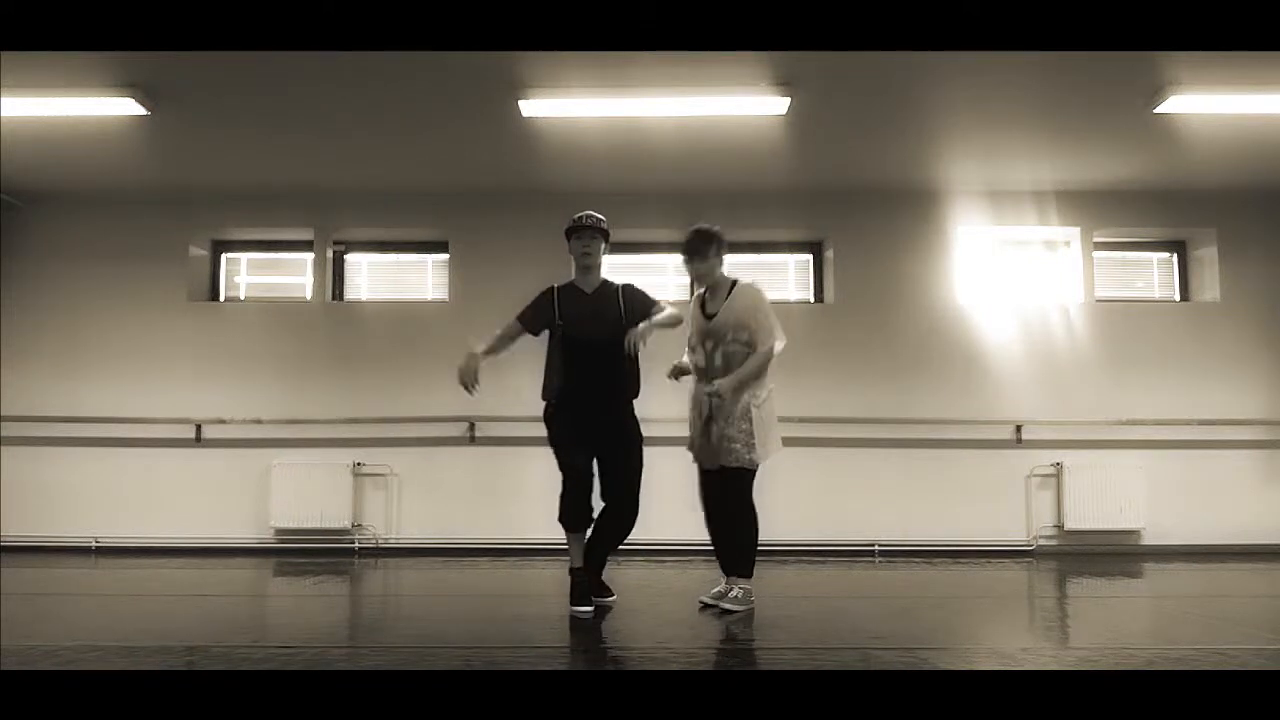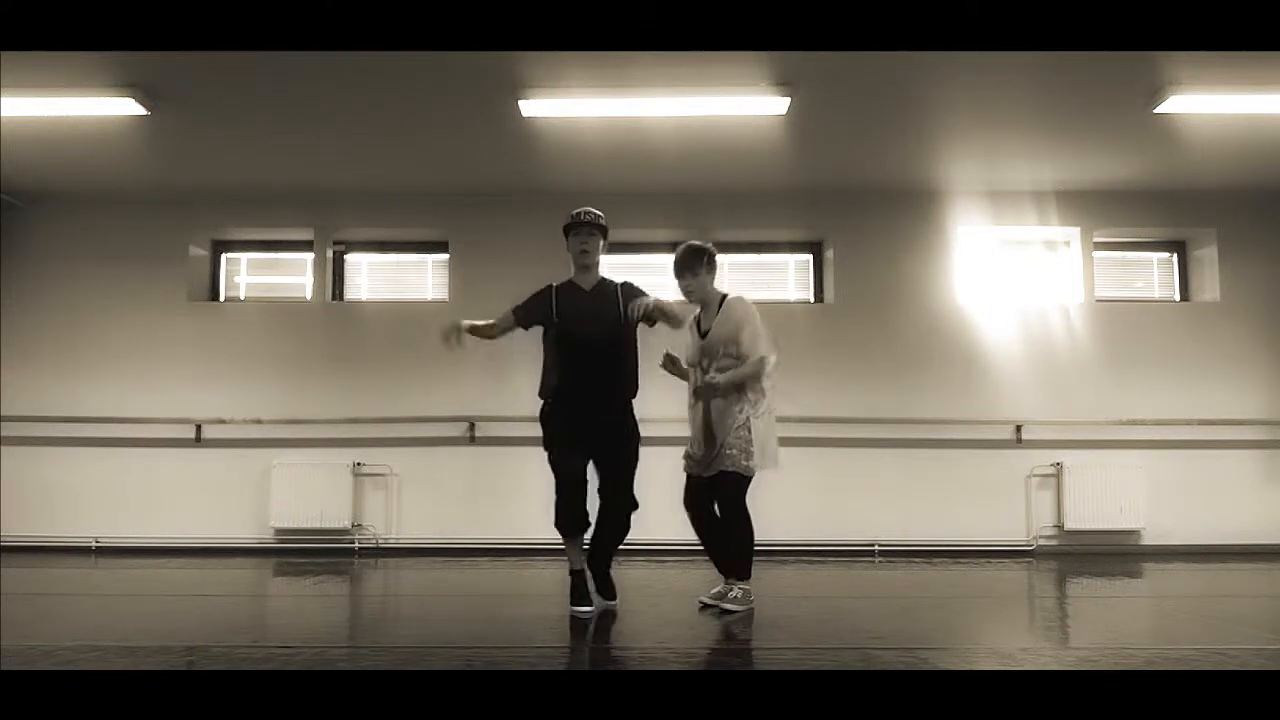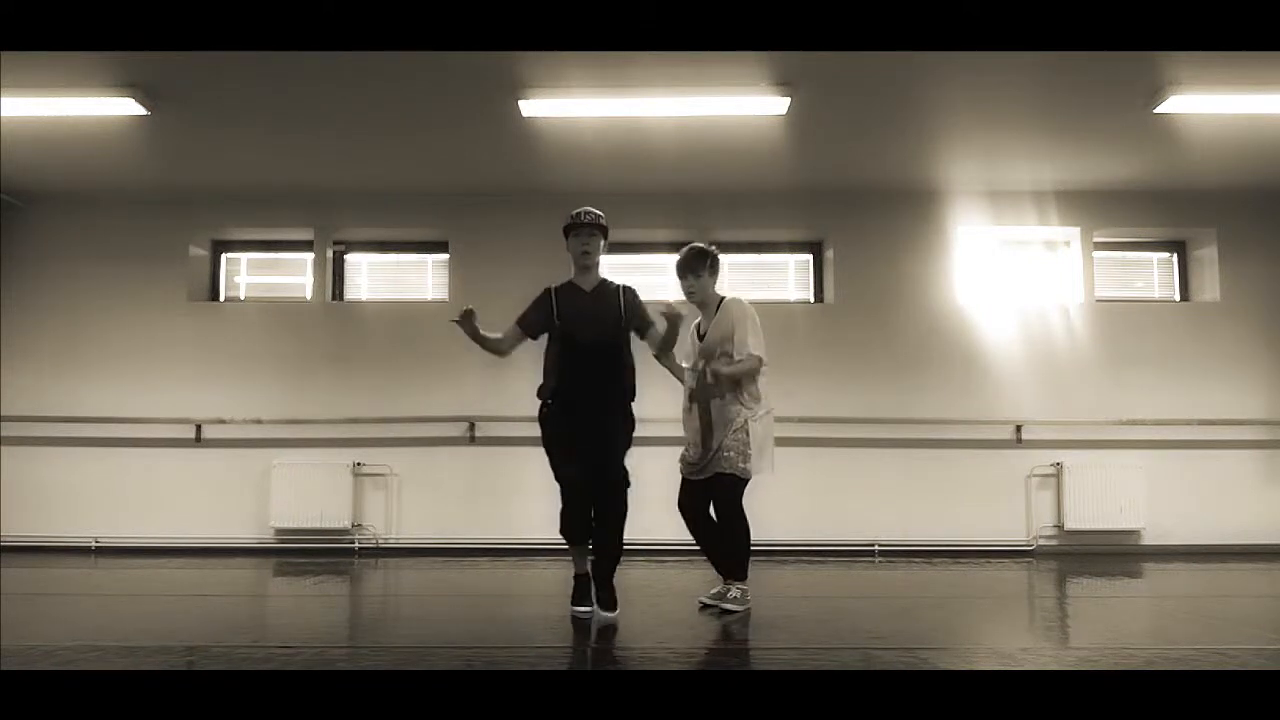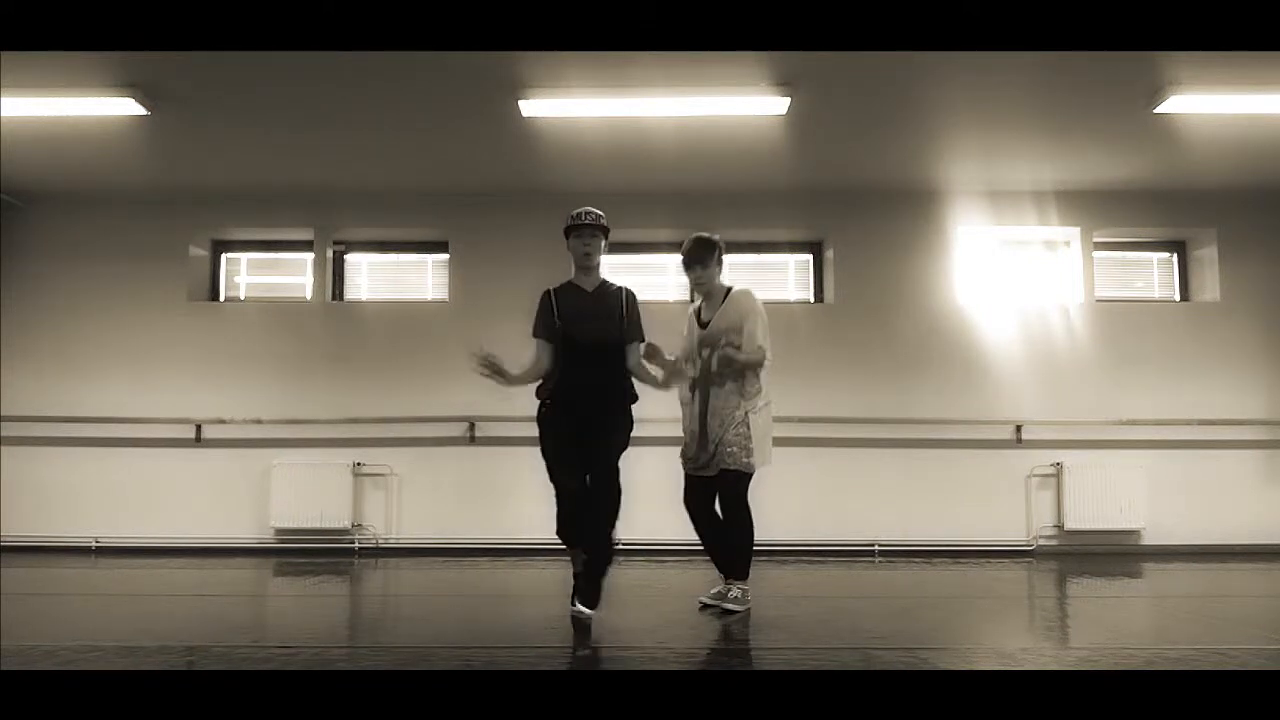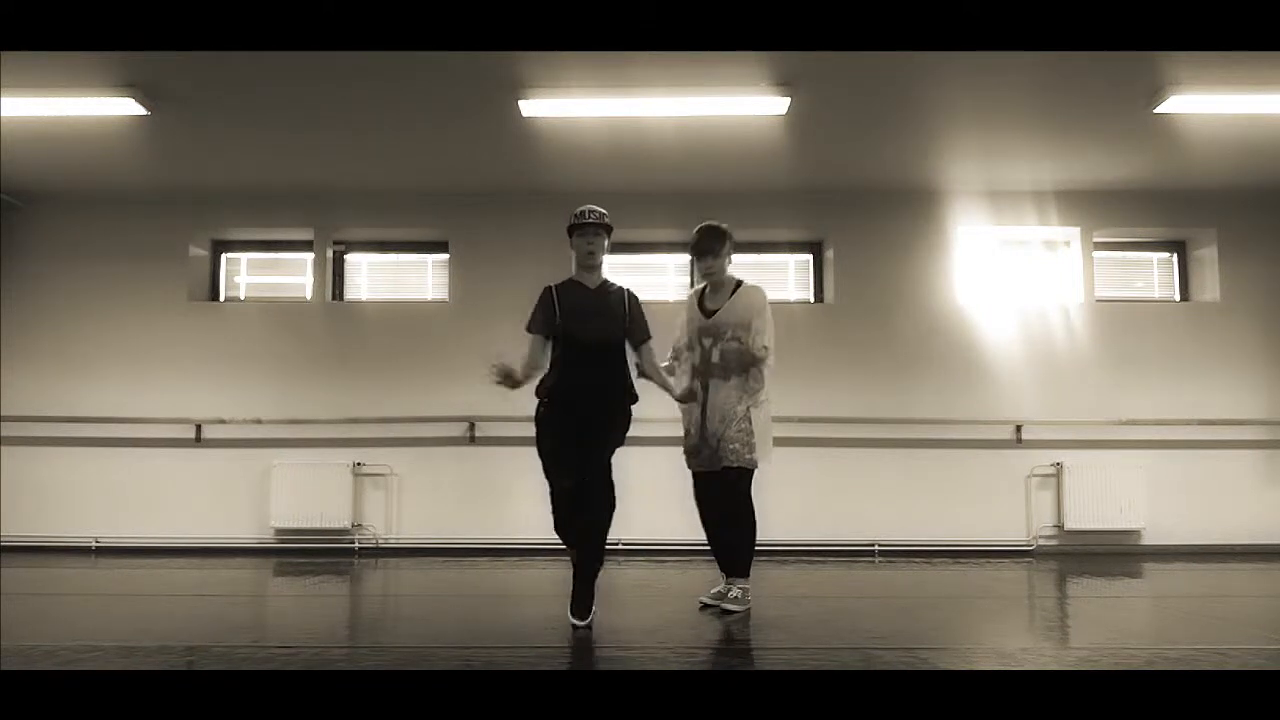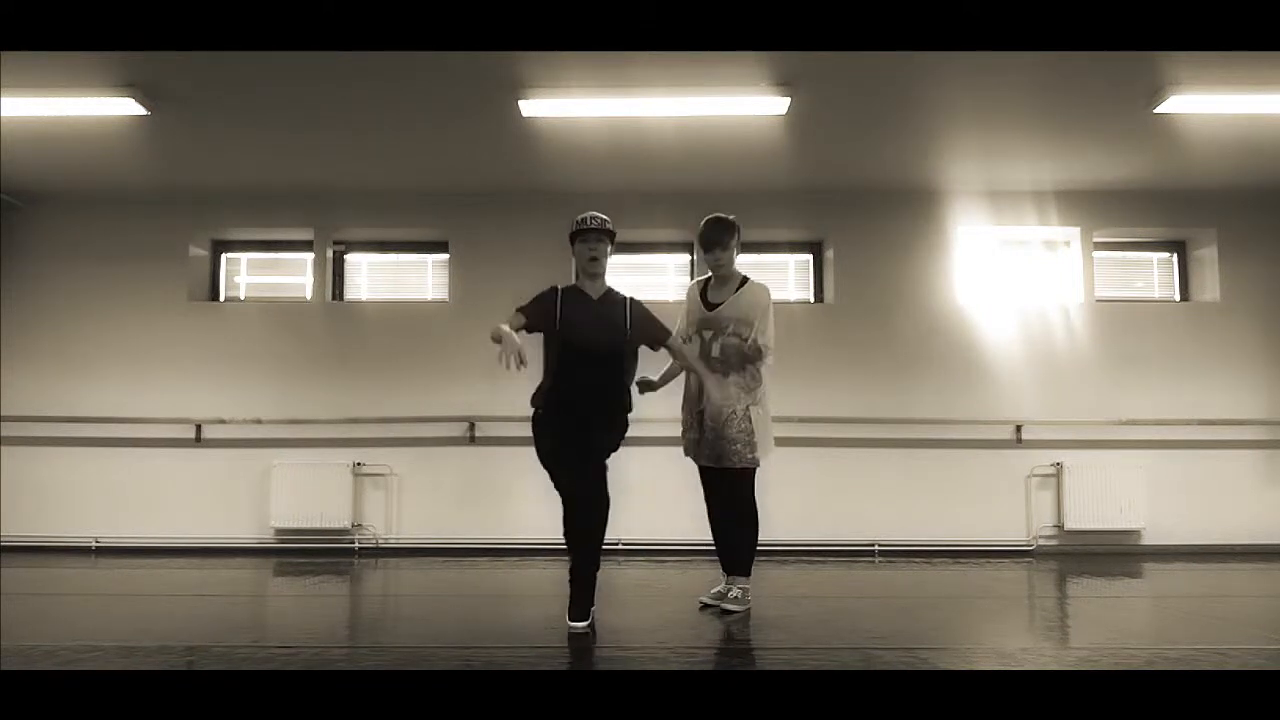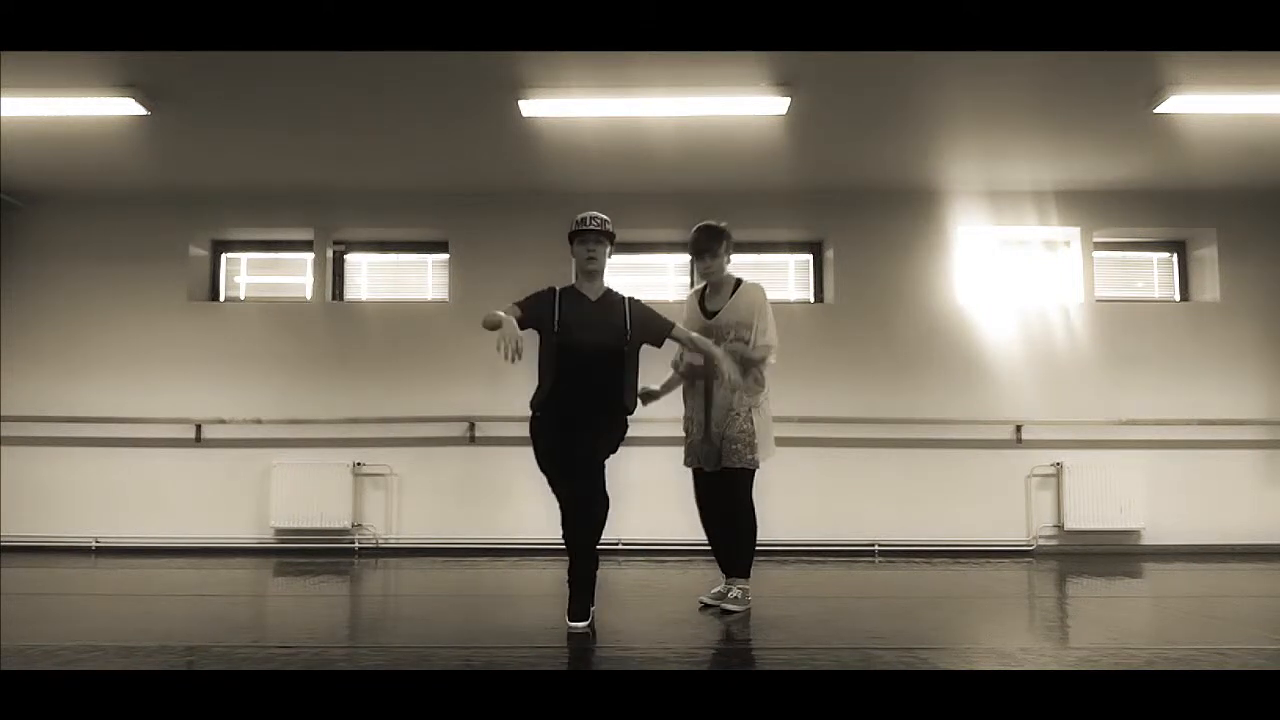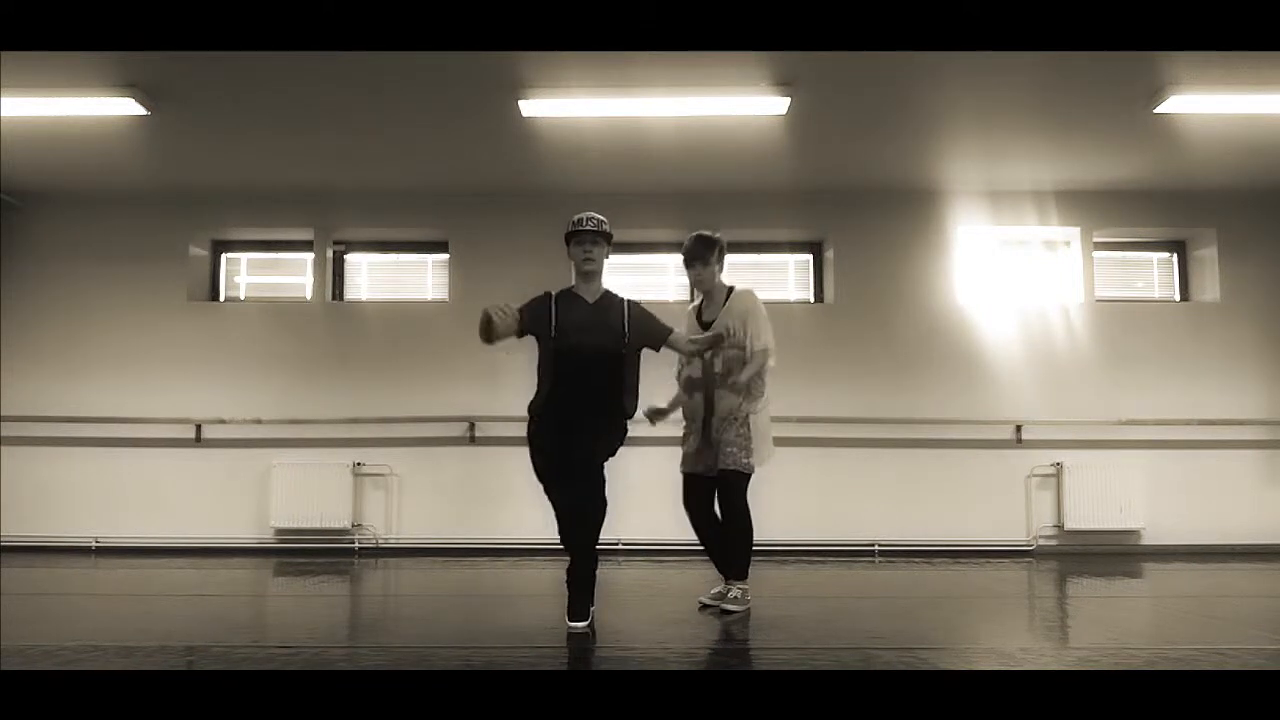
dt=0.2s
person 1, frame 1
left shoulder: (626, 296)
right shoulder: (554, 299)
left elbow: (675, 315)
right elbow: (508, 334)
left wrist: (648, 323)
right wrist: (476, 355)
left hip: (616, 412)
right hip: (568, 411)
left knee: (624, 500)
right knee: (576, 481)
left ankle: (593, 566)
right ankle: (578, 576)
person 1, frame 2
left shoulder: (625, 294)
right shoulder: (551, 297)
left elbow: (676, 319)
right elbow: (496, 327)
left wrist: (655, 307)
right wrist: (465, 325)
left hip: (614, 411)
right hip: (564, 411)
left knee: (619, 494)
right knee: (571, 486)
left ankle: (599, 564)
right ankle: (578, 575)
person 1, frame 3
left shoulder: (624, 297)
right shoulder: (552, 298)
left elbow: (654, 349)
right elbow: (505, 345)
left wrist: (672, 327)
right wrist: (473, 332)
left hip: (611, 411)
right hip: (562, 411)
left knee: (611, 483)
right knee: (576, 490)
left ankle: (604, 576)
right ankle: (582, 575)
person 1, frame 4
left shoulder: (623, 299)
right shoulder: (553, 299)
left elbow: (632, 360)
right elbow: (543, 364)
left wrist: (659, 380)
right wrist: (509, 376)
left hip: (611, 409)
right hip: (561, 412)
left knee: (605, 480)
right knee: (572, 494)
left ankle: (591, 581)
right ankle: (585, 574)
person 1, frame 5
left shoulder: (625, 300)
right shoulder: (554, 296)
left elbow: (647, 358)
right elbow: (537, 353)
left wrist: (675, 391)
right wrist: (521, 378)
left hip: (608, 410)
right hip: (559, 410)
left knee: (594, 483)
right knee: (569, 494)
left ankle: (583, 586)
right ankle: (583, 585)
person 1, frame 6
left shoulder: (628, 310)
right shoulder: (554, 301)
left elbow: (677, 347)
right elbow: (508, 322)
right wrist: (508, 333)
left hip: (605, 419)
right hip: (556, 417)
left knee: (586, 495)
right knee: (583, 496)
left ankle: (580, 593)
right ankle: (582, 589)
person 1, frame 7
left shoulder: (630, 310)
right shoulder: (550, 301)
left elbow: (685, 337)
right elbow: (488, 319)
left wrist: (721, 356)
right wrist: (504, 319)
left hip: (604, 420)
right hip: (554, 420)
left knee: (584, 497)
right knee: (579, 498)
left ankle: (581, 594)
right ankle: (582, 592)
person 1, frame 8
left shoulder: (628, 311)
right shoulder: (547, 305)
left elbow: (686, 344)
right elbow: (493, 336)
left wrist: (719, 333)
right wrist: (492, 318)
left hip: (603, 424)
right hip: (552, 424)
left knee: (584, 492)
right knee: (573, 504)
left ankle: (579, 593)
right ankle: (582, 590)
person 2, frame 1
left shoulder: (749, 295)
right shoulder: (698, 304)
left elbow: (767, 350)
left wrist: (726, 382)
right wrist: (686, 366)
left hip: (746, 410)
right hip: (710, 413)
left knee: (737, 496)
right knee: (712, 495)
left ankle: (742, 583)
right ankle: (730, 579)
person 2, frame 2
left shoulder: (739, 308)
right shoulder: (694, 323)
left elbow: (760, 363)
left wrist: (724, 378)
right wrist: (676, 368)
left hip: (744, 421)
right hip: (708, 427)
left knee: (730, 499)
right knee: (696, 502)
left ankle: (743, 585)
right ankle: (729, 578)
person 2, frame 3
left shoulder: (737, 309)
right shoulder: (695, 328)
left elbow: (754, 361)
left wrist: (728, 369)
right wrist: (671, 364)
left hip: (741, 422)
right hip: (704, 429)
left knee: (727, 500)
right knee: (690, 504)
left ankle: (740, 585)
right ankle: (727, 579)
person 2, frame 4
left shoulder: (744, 300)
right shoulder: (693, 315)
left elbow: (760, 354)
right elbow: (686, 369)
left wrist: (742, 359)
right wrist: (660, 361)
left hip: (740, 416)
right hip: (702, 420)
left knee: (732, 498)
right knee: (696, 501)
left ankle: (741, 585)
right ankle: (728, 578)
person 2, frame 5
left shoulder: (753, 297)
right shoulder: (693, 302)
left elbow: (763, 354)
right elbow: (684, 355)
left wrist: (754, 355)
left hip: (740, 411)
right hip: (701, 413)
left knee: (737, 496)
right knee: (708, 499)
left ankle: (742, 583)
right ankle: (729, 578)
person 2, frame 6
left shoulder: (757, 294)
right shoulder: (695, 291)
left elbow: (764, 352)
left wrist: (752, 351)
right wrist: (659, 382)
left hip: (740, 407)
right hip: (701, 408)
left knee: (739, 495)
right knee: (715, 496)
left ankle: (742, 583)
right ankle: (729, 578)
person 2, frame 7
left shoulder: (752, 294)
right shoulder: (693, 301)
left elbow: (766, 350)
left wrist: (747, 357)
right wrist: (661, 391)
left hip: (742, 410)
right hip: (702, 414)
left knee: (737, 495)
right knee: (707, 497)
left ankle: (741, 584)
right ankle: (729, 577)
person 2, frame 8
left shoulder: (745, 300)
right shoulder: (692, 314)
left elbow: (764, 353)
left wrist: (743, 378)
right wrist: (669, 408)
left hip: (740, 416)
right hip: (702, 421)
left knee: (732, 497)
right knee: (695, 501)
left ankle: (740, 585)
right ankle: (728, 579)
